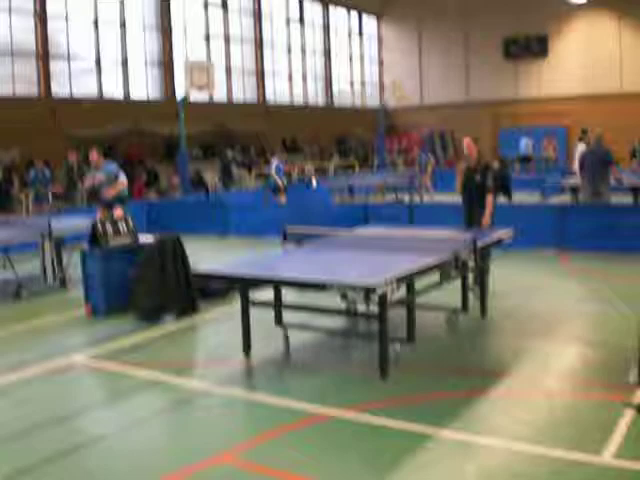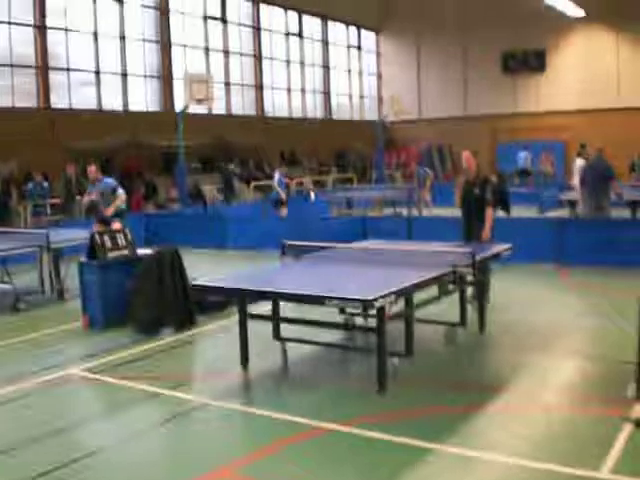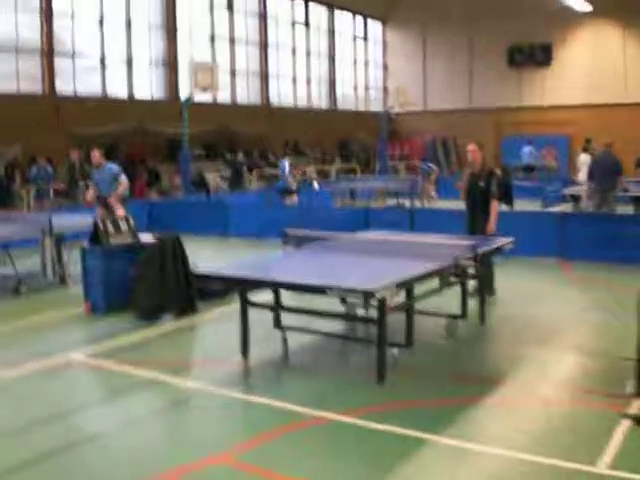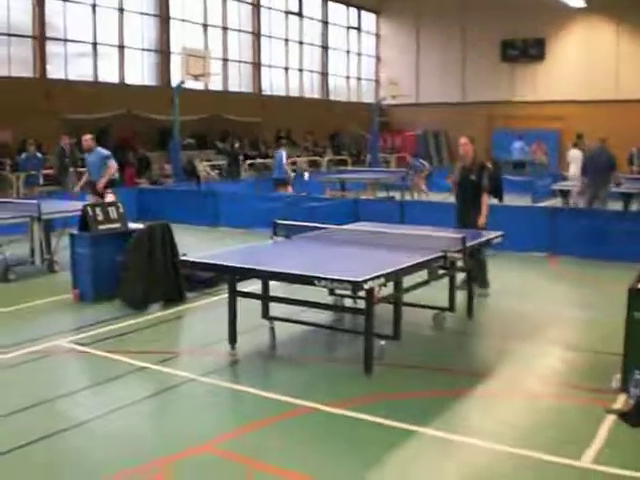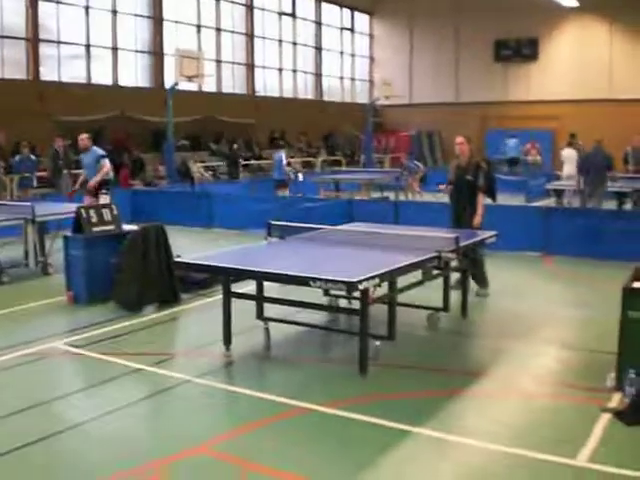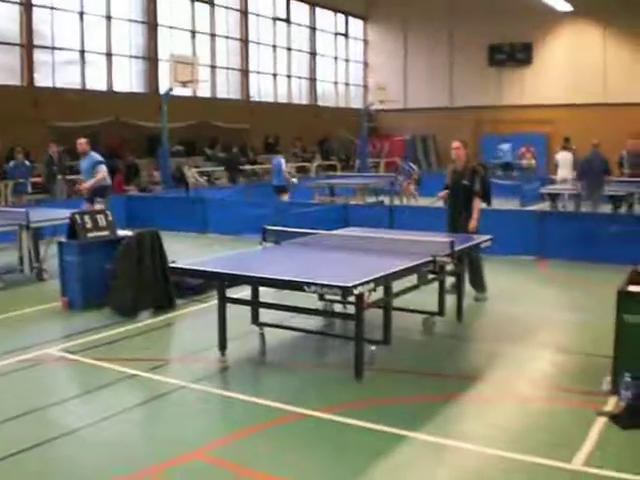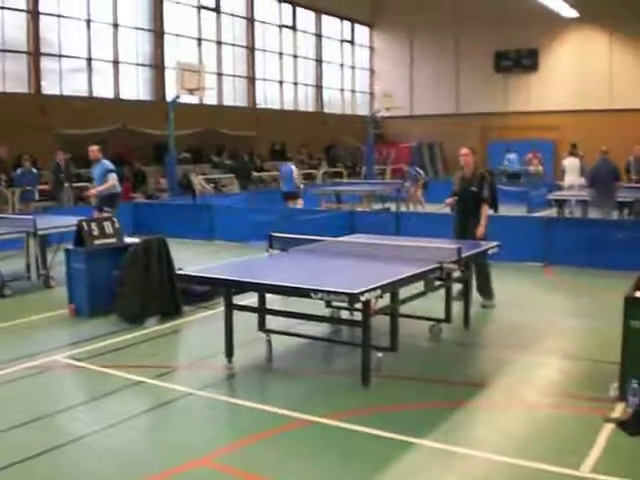
dt=0.1s
person 1, frame 1
left shoulder: (484, 168)
right shoulder: (464, 169)
left elbow: (489, 193)
left wrist: (487, 215)
right wrist: (459, 179)
left hip: (481, 210)
right hip: (469, 210)
person 1, frame 2
left shoulder: (485, 181)
right shoulder: (463, 180)
left elbow: (489, 205)
left wrist: (487, 228)
right wrist: (459, 192)
left hip: (481, 226)
right hip: (468, 226)
left knee: (481, 260)
left ankle: (482, 300)
right ankle: (477, 294)
person 1, frame 3
left shoulder: (490, 173)
right shoulder: (468, 174)
left elbow: (494, 199)
left wrist: (492, 222)
right wrist: (463, 191)
left hip: (485, 219)
right hip: (472, 218)
left knee: (484, 254)
left ankle: (488, 290)
right ankle: (481, 284)
person 1, frame 4
left shoulder: (481, 167)
right shoulder: (460, 167)
left elbow: (485, 192)
left wrist: (483, 215)
right wrist: (453, 185)
left hip: (475, 212)
right hip: (462, 211)
left knee: (475, 247)
left ankle: (482, 284)
right ankle: (470, 278)
person 1, frame 5
left shoulder: (477, 166)
right shoulder: (454, 166)
left elbow: (481, 192)
left wrist: (479, 214)
right wrist: (447, 188)
left hip: (471, 212)
right hip: (456, 211)
left knee: (473, 248)
left ankle: (482, 284)
person 1, frame 6
left shoulder: (473, 170)
right shoulder: (451, 170)
left elbow: (477, 196)
left wrist: (474, 218)
right wrist: (443, 194)
left hip: (467, 216)
right hip: (452, 215)
left knee: (471, 252)
left ankle: (480, 288)
person 1, frame 7
left shoulder: (482, 177)
right shoulder: (458, 177)
left elbow: (485, 203)
left wrist: (482, 224)
right wrist: (451, 201)
left hip: (476, 223)
right hip: (460, 222)
left knee: (479, 258)
left ankle: (487, 295)
